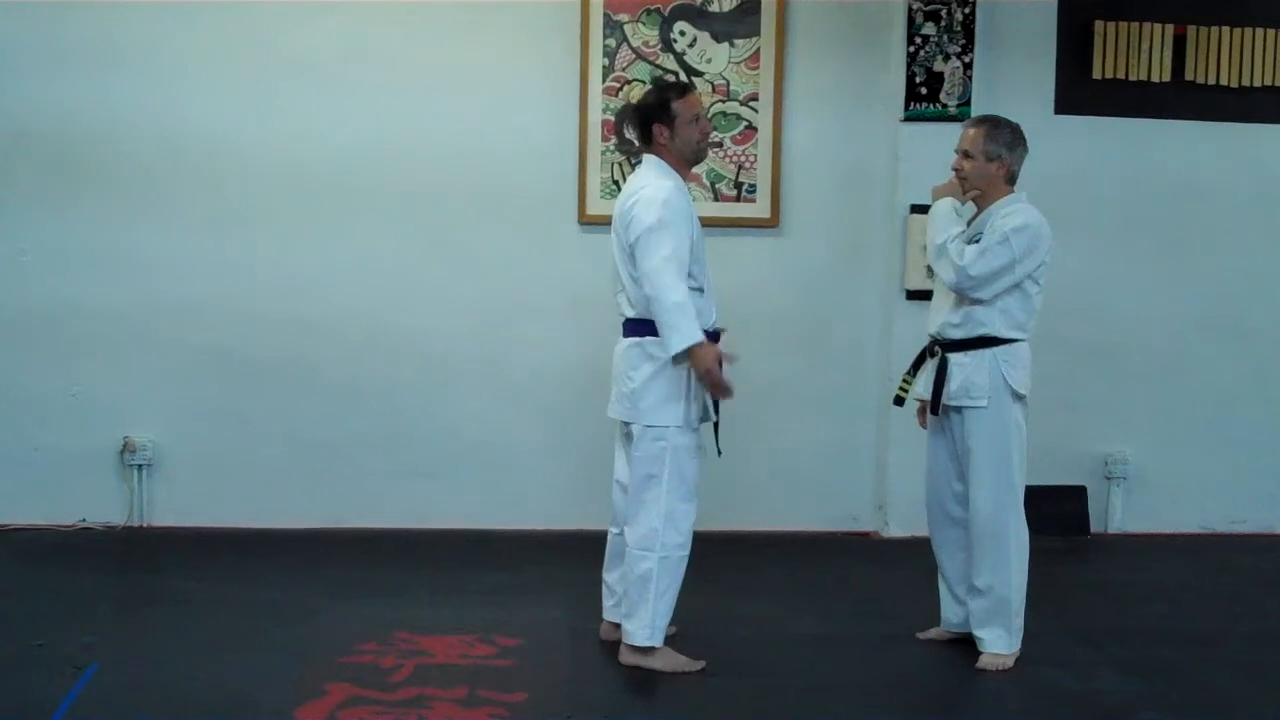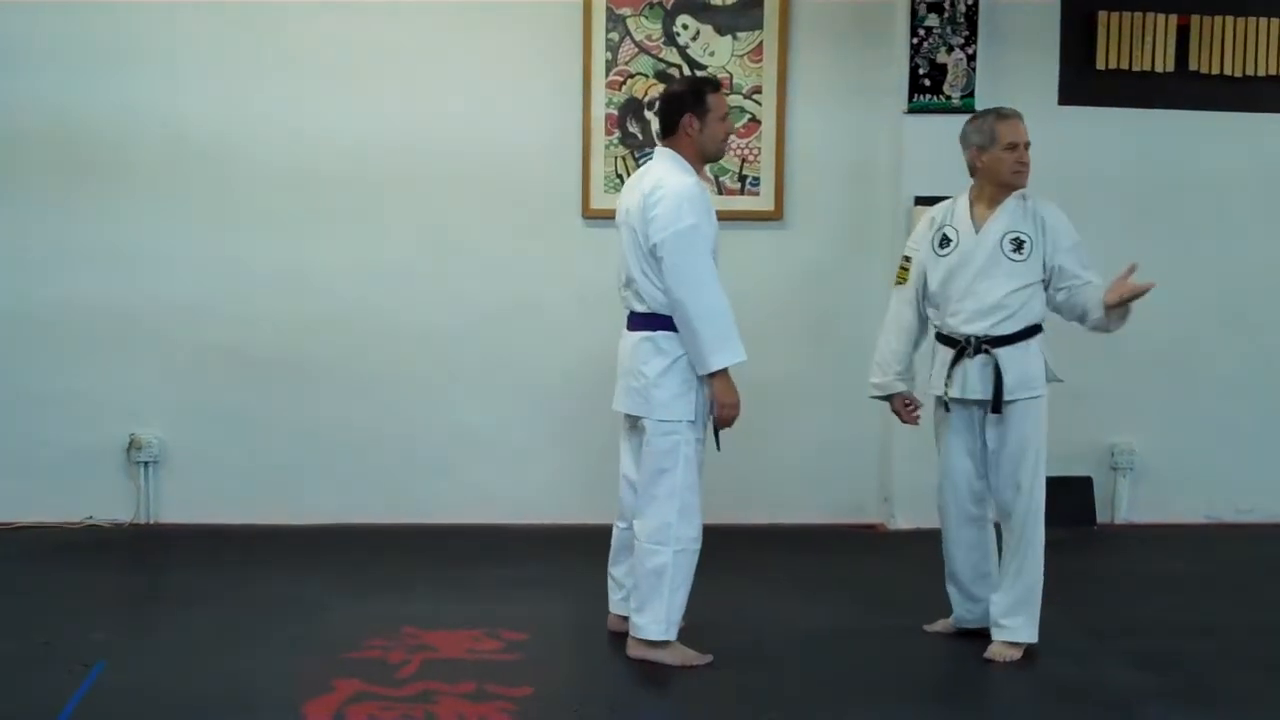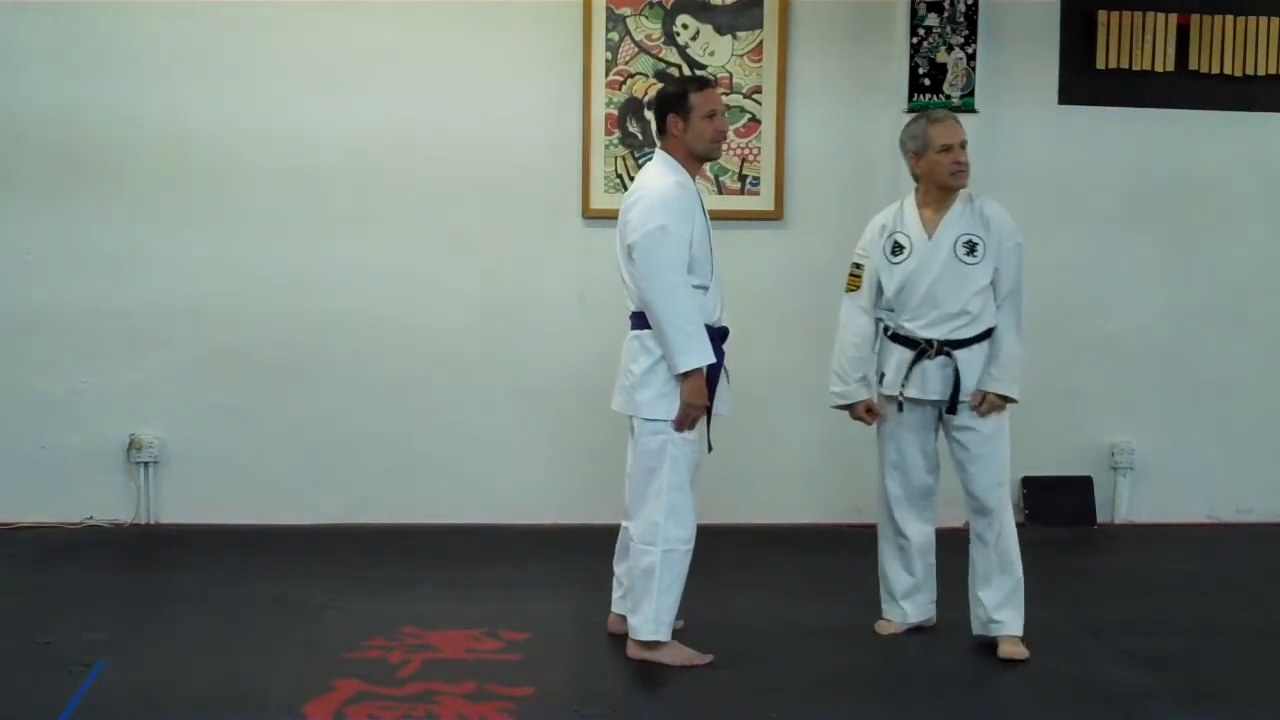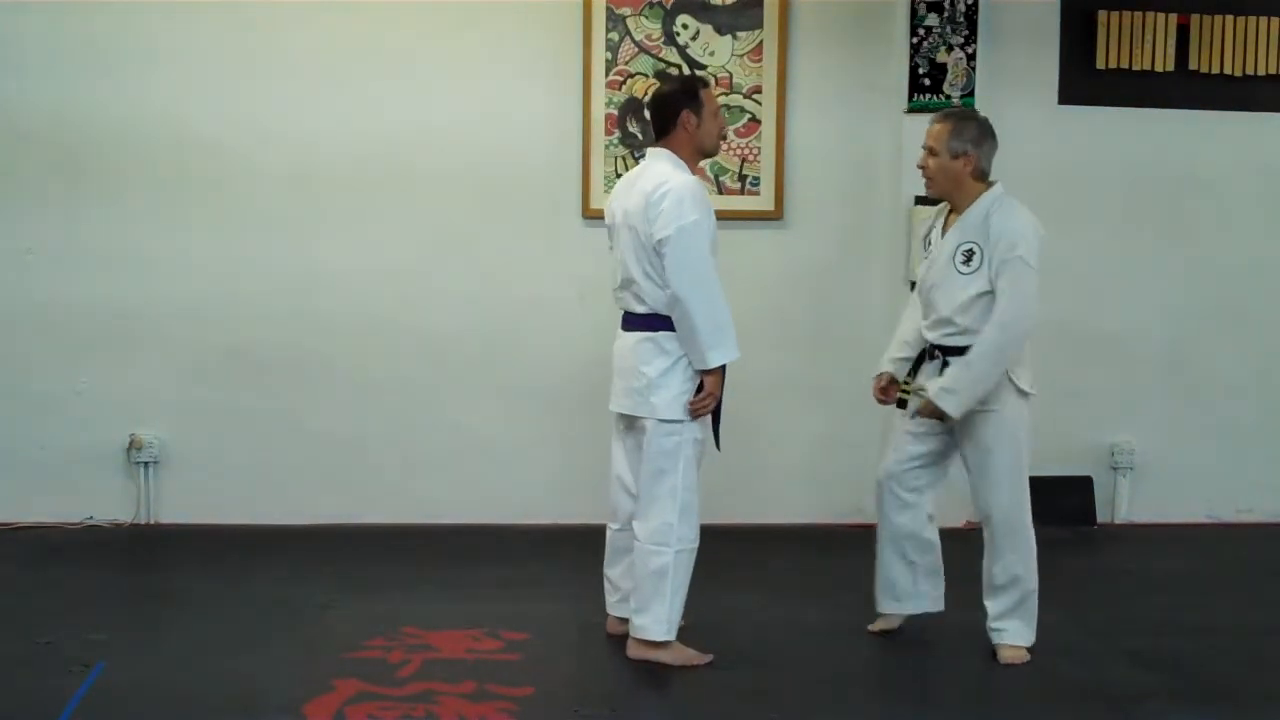
dt=1s
person 1, frame 1
left shoulder: (652, 188)
right shoulder: (660, 196)
right elbow: (664, 281)
right wrist: (697, 346)
left hip: (651, 359)
right hip: (662, 364)
left knee: (636, 500)
right knee: (663, 510)
left ankle: (620, 615)
right ankle: (642, 639)
person 1, frame 2
left shoulder: (645, 181)
right shoulder: (681, 192)
right elbow: (695, 293)
right wrist: (720, 374)
left hip: (646, 348)
right hip: (672, 357)
left knee: (641, 494)
right knee: (671, 504)
left ankle: (627, 607)
right ankle: (651, 633)
person 1, frame 3
left shoulder: (673, 186)
right shoulder: (663, 193)
right elbow: (666, 294)
left wrist: (693, 368)
right wrist: (692, 374)
left hip: (672, 361)
right hip: (670, 365)
left knee: (650, 497)
right knee: (666, 505)
left ankle: (629, 608)
right ankle: (649, 634)
person 1, frame 4
left shoulder: (630, 184)
right shoulder: (681, 190)
right elbow: (694, 288)
right wrist: (713, 367)
left hip: (637, 347)
right hip: (669, 358)
left knee: (634, 494)
right knee: (669, 506)
left ankle: (625, 609)
right ankle: (651, 634)
person 2, frame 1
left shoulder: (1022, 223)
right shoulder: (977, 220)
left elbow: (963, 274)
left wrist: (946, 208)
right wrist: (932, 382)
left hip: (989, 378)
right hip: (951, 375)
left knee: (993, 509)
right knee: (946, 505)
left ankle: (1000, 632)
right ankle: (961, 616)
person 2, frame 2
left shoulder: (1044, 220)
right shoulder: (938, 221)
left elbow: (1071, 291)
right elbow: (907, 305)
left wrist: (1109, 301)
right wrist: (892, 379)
left hip: (1016, 375)
right hip: (954, 374)
left knee: (1018, 503)
right knee: (958, 502)
left ankle: (1013, 625)
right ankle: (971, 608)
person 2, frame 3
left shoulder: (993, 221)
right shoulder: (884, 227)
left elbow: (1008, 310)
right elbow: (859, 314)
left wrist: (1001, 382)
right wrist: (852, 387)
left hip: (972, 374)
right hip: (904, 375)
left knee: (989, 498)
right knee: (904, 496)
left ankle: (1003, 622)
right ankle: (909, 606)
person 2, frame 4
left shoulder: (1011, 224)
right shoulder: (942, 220)
left elbow: (1010, 325)
left wrist: (951, 392)
right wrist: (895, 365)
left hip: (990, 388)
right hip: (937, 379)
left knee: (1003, 511)
right knee: (898, 483)
left ankle: (1011, 628)
right ankle: (908, 600)
